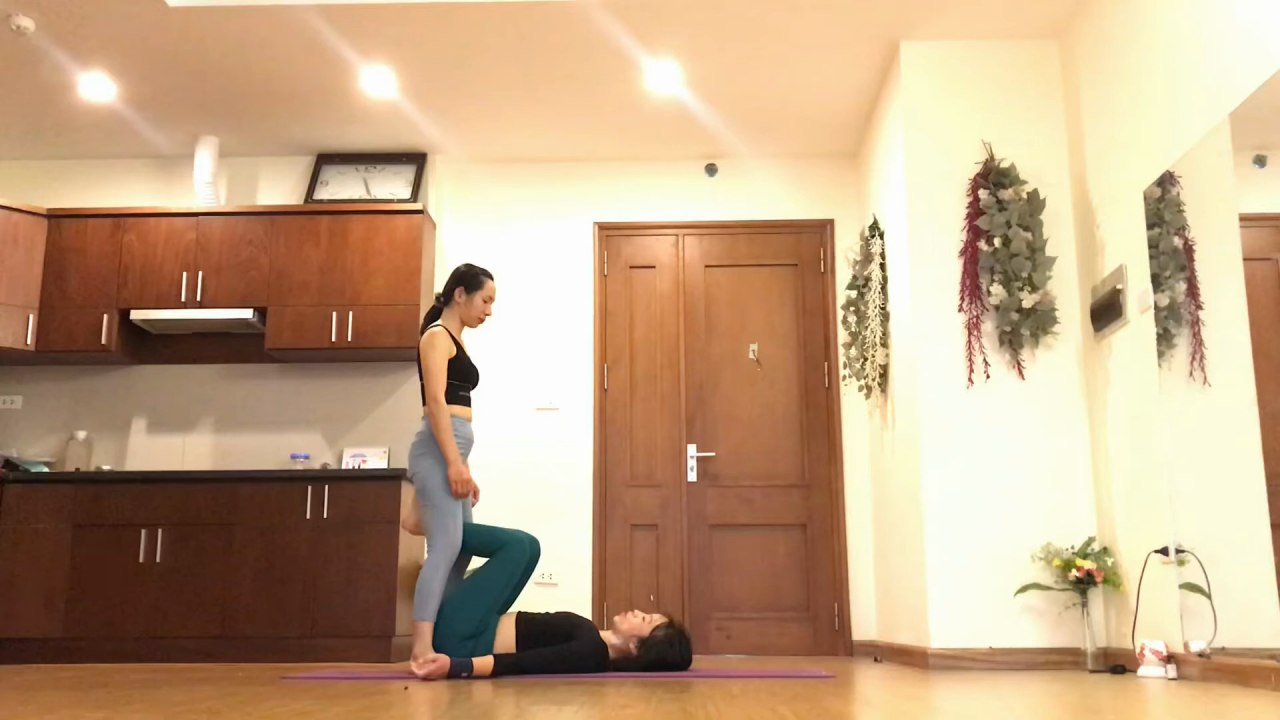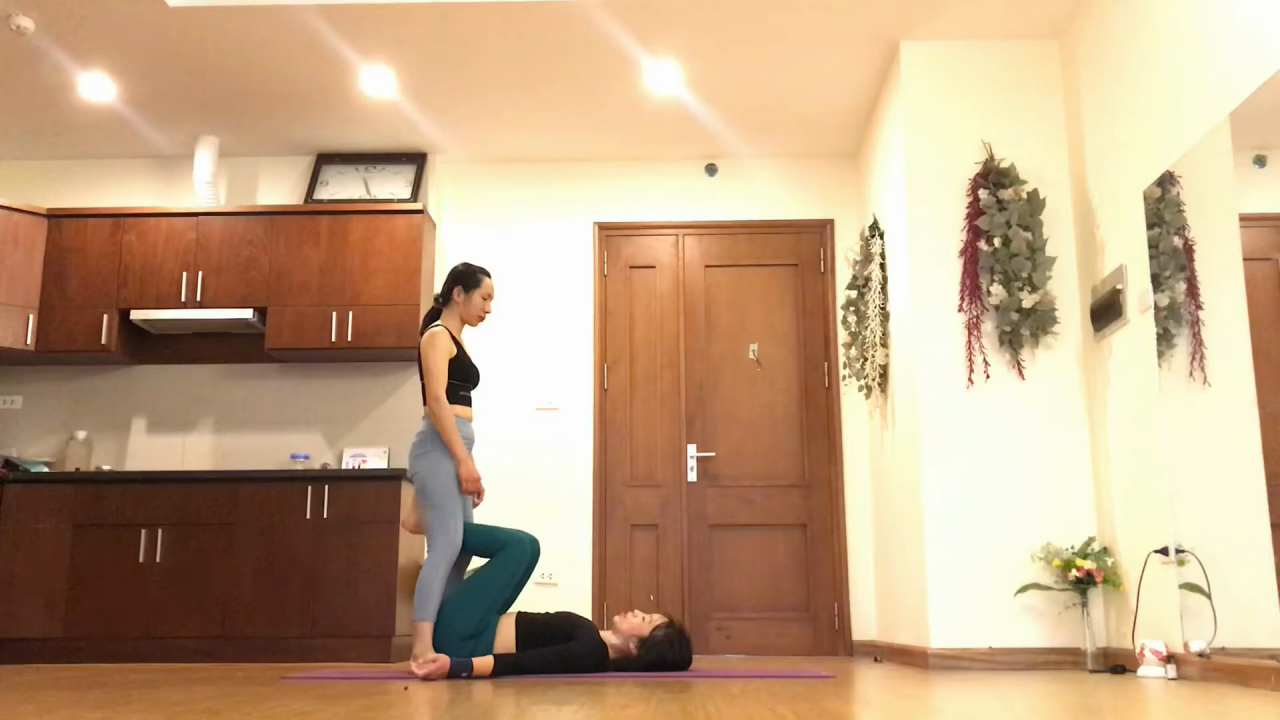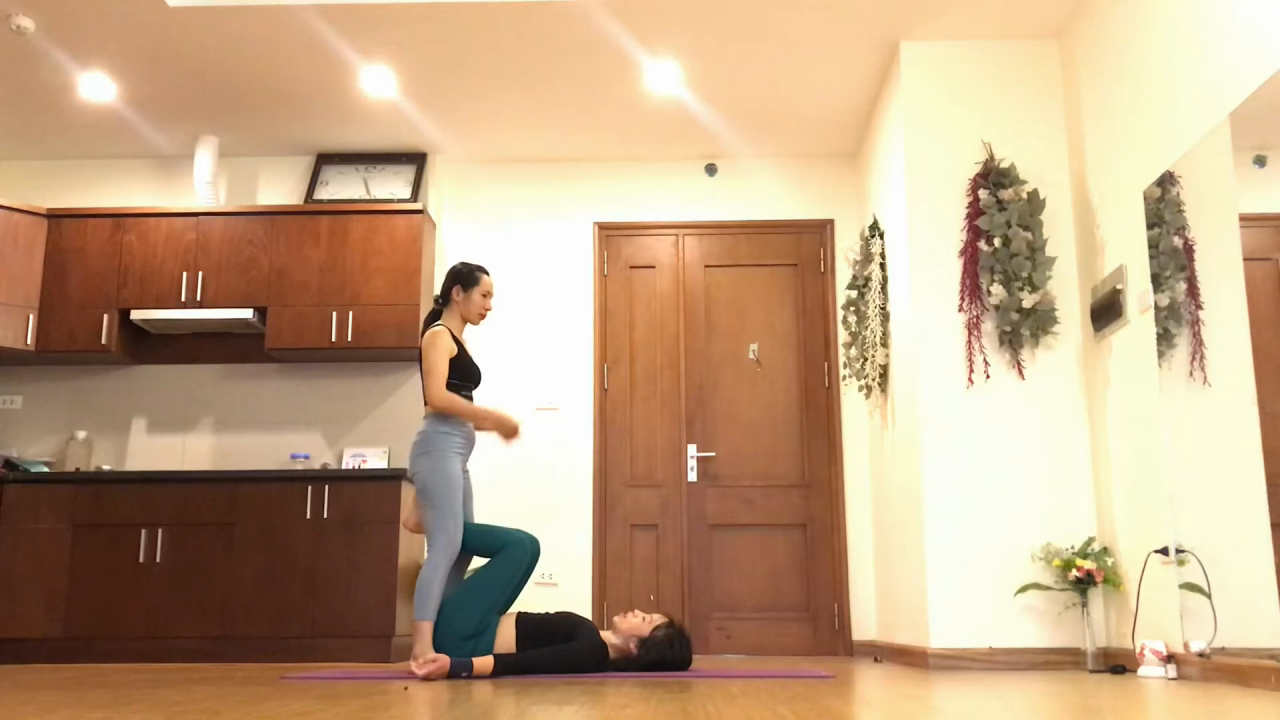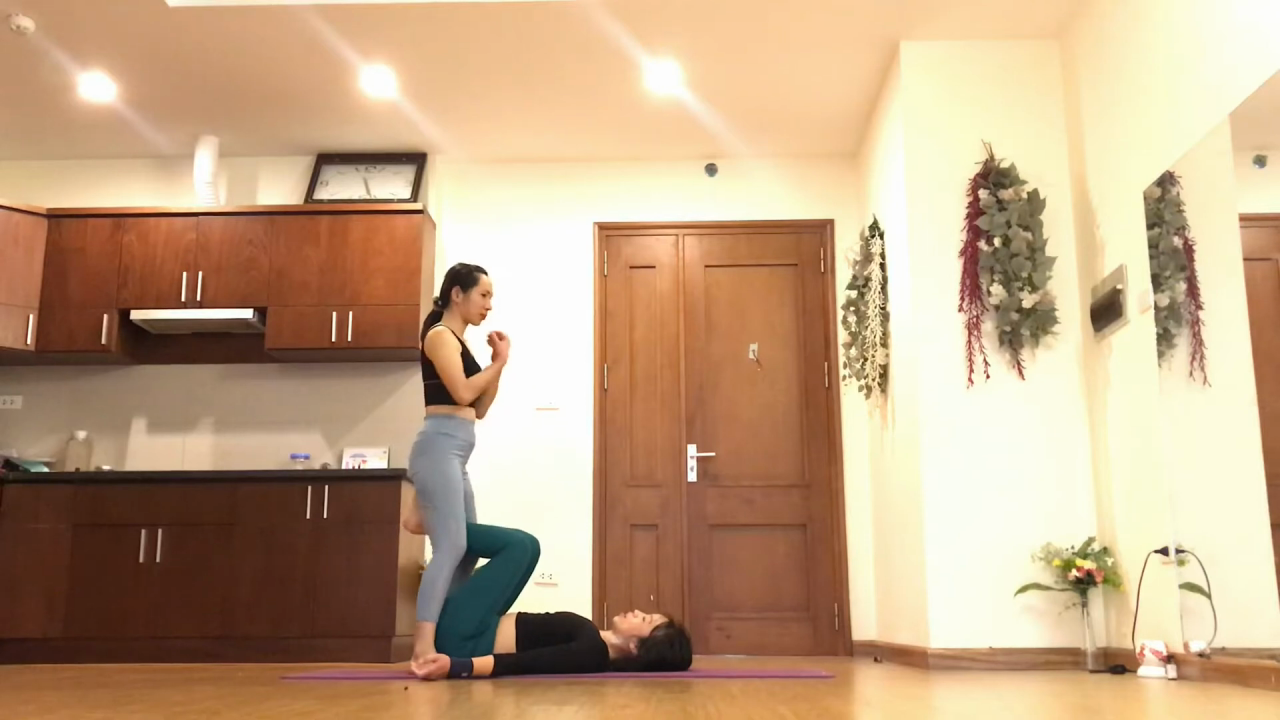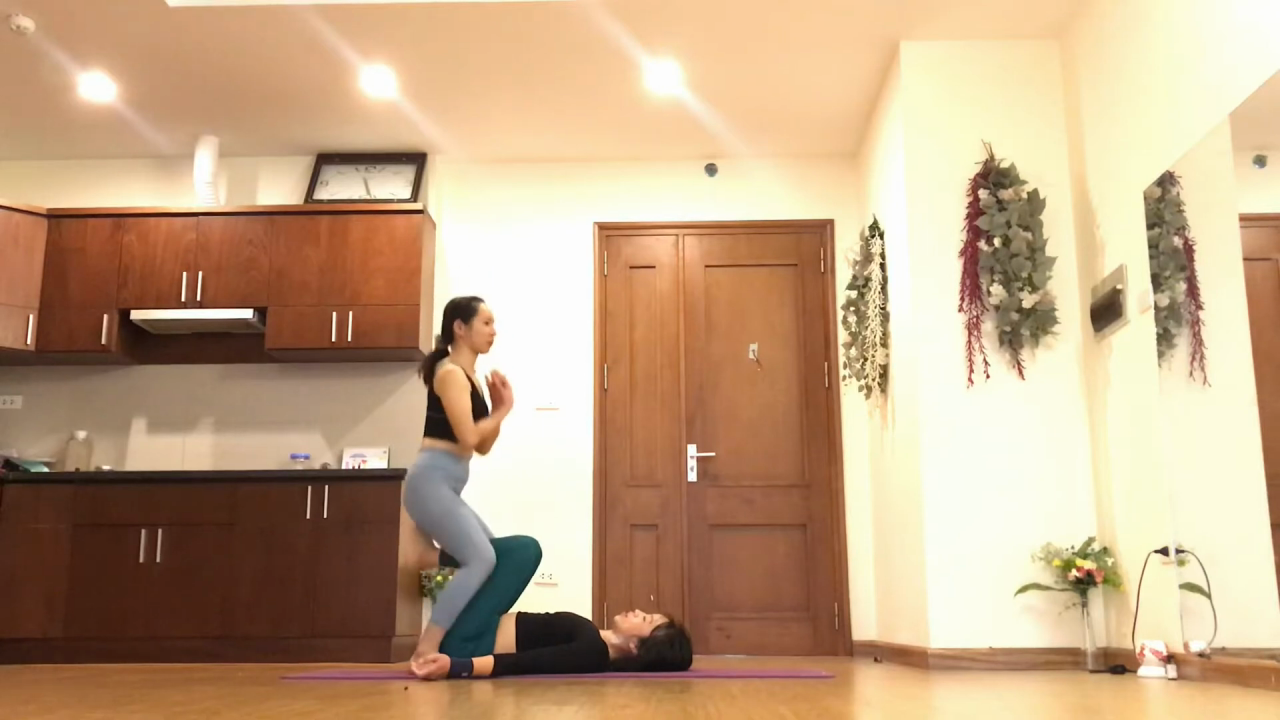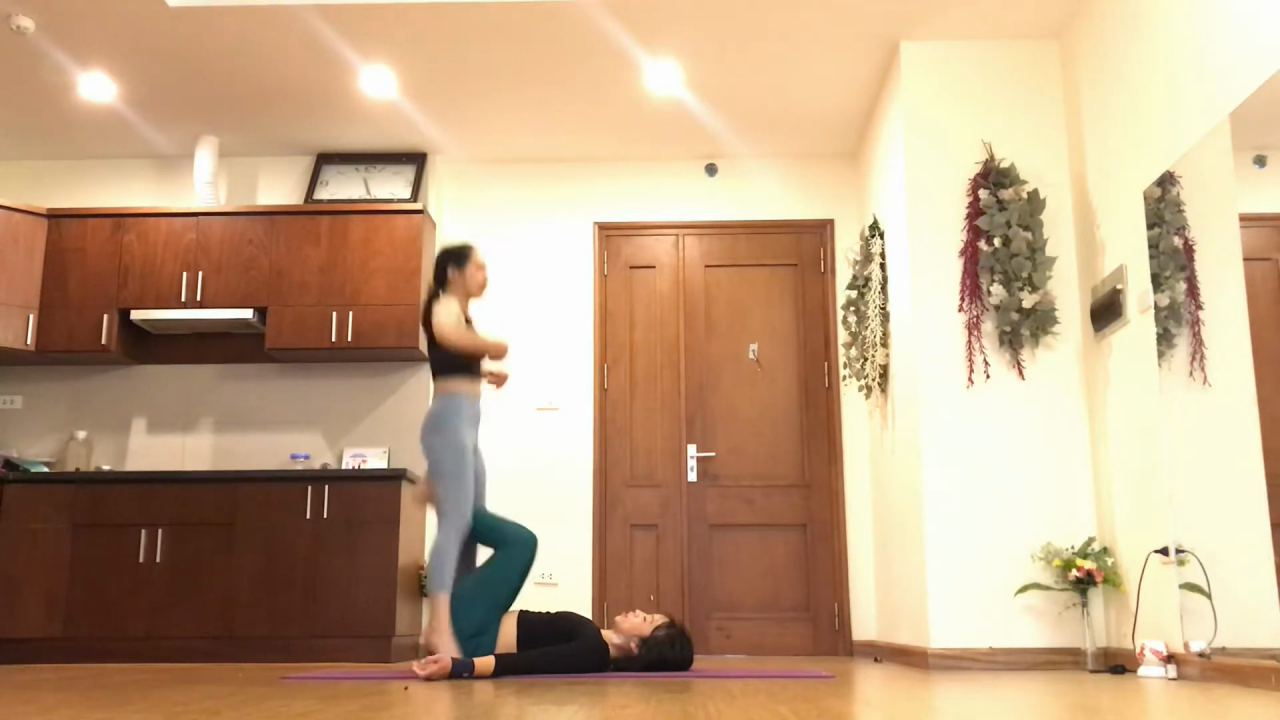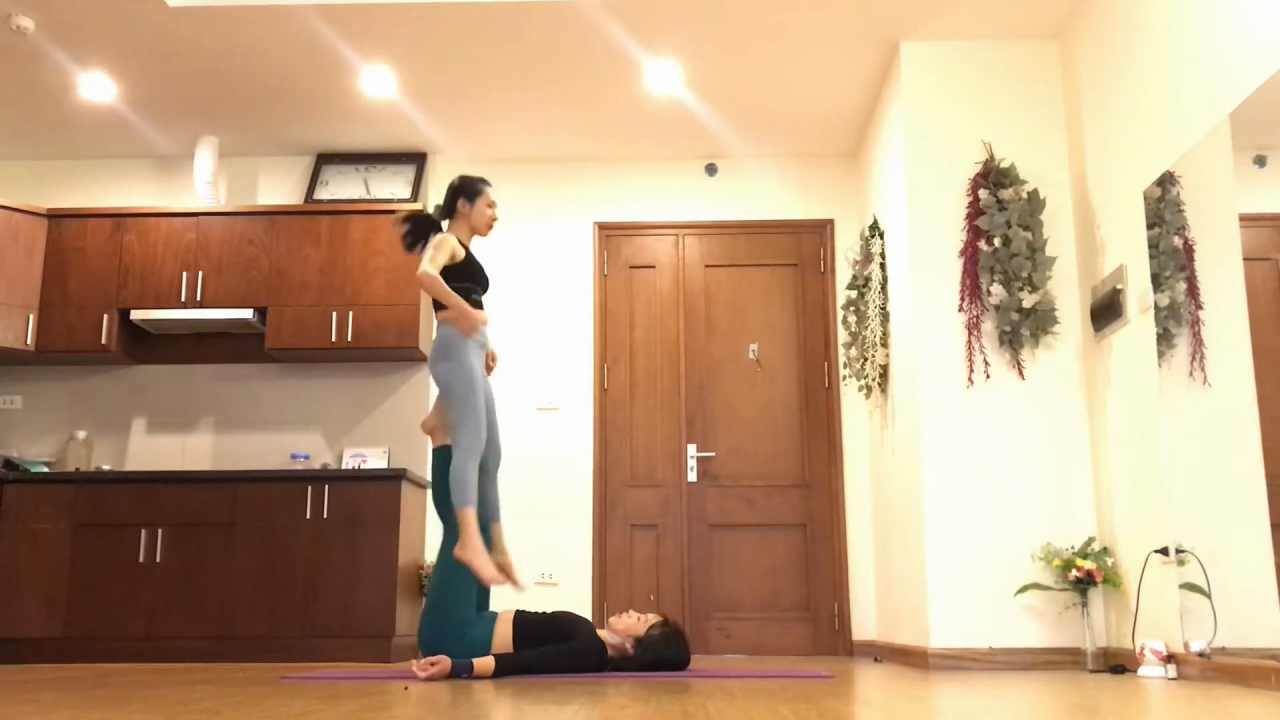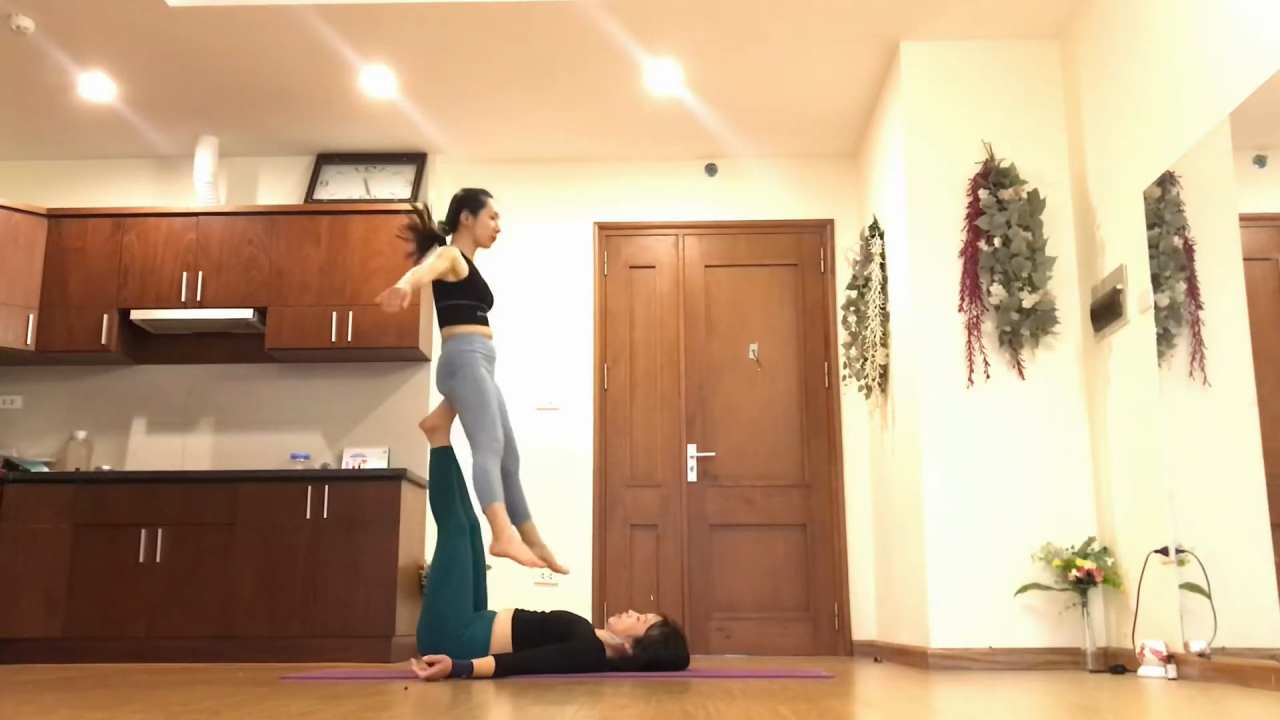
dt=0.3s
person 1, frame 1
left shoulder: (454, 340)
right shoulder: (437, 335)
right elbow: (436, 401)
left wrist: (462, 465)
right wrist: (454, 462)
left hip: (451, 451)
right hip: (438, 450)
left knee: (461, 550)
right knee: (445, 547)
right ankle: (422, 648)
person 1, frame 2
left shoulder: (455, 341)
right shoulder: (438, 335)
right elbow: (437, 401)
left wrist: (466, 465)
right wrist: (466, 462)
left hip: (452, 452)
right hip: (439, 450)
left knee: (461, 550)
right knee: (446, 547)
right ankle: (421, 649)
person 1, frame 3
left shoulder: (457, 340)
right shoulder: (438, 334)
right elbow: (436, 396)
left wrist: (489, 421)
right wrist: (493, 417)
left hip: (454, 451)
right hip: (440, 447)
left knee: (462, 549)
right knee: (445, 546)
right ankle: (423, 648)
person 1, frame 4
left shoulder: (458, 342)
right shoulder: (440, 336)
left elbow: (479, 408)
right elbow: (463, 393)
left wrist: (497, 363)
right wrist: (498, 364)
left hip: (454, 454)
right hip: (439, 448)
left knee: (463, 551)
right knee: (451, 547)
left ankle: (443, 619)
right ankle: (423, 648)
person 1, frame 5
left shoulder: (468, 377)
right shoulder: (450, 373)
left elbow: (483, 445)
right elbow: (467, 436)
left wrist: (498, 406)
right wrist: (503, 413)
left hip: (446, 487)
right hip: (432, 482)
left knee: (485, 558)
right knee: (481, 559)
right ankle: (427, 650)
person 1, frame 6
left shoulder: (462, 315)
right shoulder: (448, 307)
right elbow: (445, 330)
left wrist: (491, 374)
right wrist: (491, 345)
left hip: (463, 427)
right hip: (449, 422)
left knee: (473, 523)
right knee: (456, 521)
left ankle: (448, 621)
right ankle: (438, 623)
person 1, frame 7
left shoulder: (464, 251)
right shoulder: (445, 241)
right elbow: (425, 274)
left wrist: (484, 343)
right wrist: (462, 309)
left hip: (469, 353)
right hip: (456, 349)
left knee: (490, 453)
right knee: (471, 442)
left ankle: (496, 547)
right ankle: (470, 538)
person 1, frame 8
left shoulder: (467, 265)
right shoulder: (448, 256)
right elbow: (422, 271)
right wrist: (405, 286)
left hip: (480, 364)
right hip: (465, 360)
left knee: (508, 458)
right knee: (490, 446)
left ankle: (531, 540)
right ankle: (505, 535)
person 2, frame 1
left shoulder: (591, 653)
right shoulder: (594, 642)
left elbow: (520, 664)
left wrist: (455, 666)
left hip: (463, 639)
right hip: (475, 636)
left knee: (520, 546)
right knee: (524, 547)
person 2, frame 2
left shoulder: (592, 653)
right shoulder: (595, 644)
left elbow: (519, 664)
left wrist: (457, 667)
left hip: (462, 640)
right hip: (473, 638)
left knee: (521, 546)
right knee: (522, 548)
person 2, frame 3
left shoulder: (592, 653)
right shoulder: (594, 642)
left elbow: (519, 664)
left wrist: (456, 666)
left hip: (463, 640)
right hip: (475, 637)
left knee: (521, 546)
right knee: (524, 547)
person 2, frame 4
left shoulder: (593, 653)
right shoulder: (596, 643)
left elbow: (521, 664)
left wrist: (456, 666)
left hip: (462, 640)
right hip: (473, 639)
left knee: (521, 546)
right knee: (521, 548)
person 2, frame 5
left shoulder: (593, 653)
right shoulder: (594, 642)
left elbow: (519, 664)
left wrist: (456, 666)
left hip: (465, 643)
right hip: (475, 639)
left knee: (524, 550)
right knee: (524, 551)
person 2, frame 6
left shoulder: (594, 653)
right shoulder: (597, 643)
left elbow: (526, 664)
left wrist: (459, 665)
left hip: (465, 640)
right hip: (476, 638)
left knee: (520, 542)
right knee: (518, 542)
person 2, frame 7
left shoulder: (590, 651)
right shoulder: (593, 643)
left elbow: (518, 664)
left wrist: (458, 666)
left hip: (454, 641)
left knee: (462, 531)
left ankle: (442, 435)
person 2, frame 8
left shoulder: (590, 652)
right shoulder: (591, 642)
left elbow: (518, 665)
left wrist: (458, 667)
left hip: (454, 643)
right hip: (466, 636)
left knee: (455, 528)
left ankle: (440, 434)
right ankle: (440, 434)
